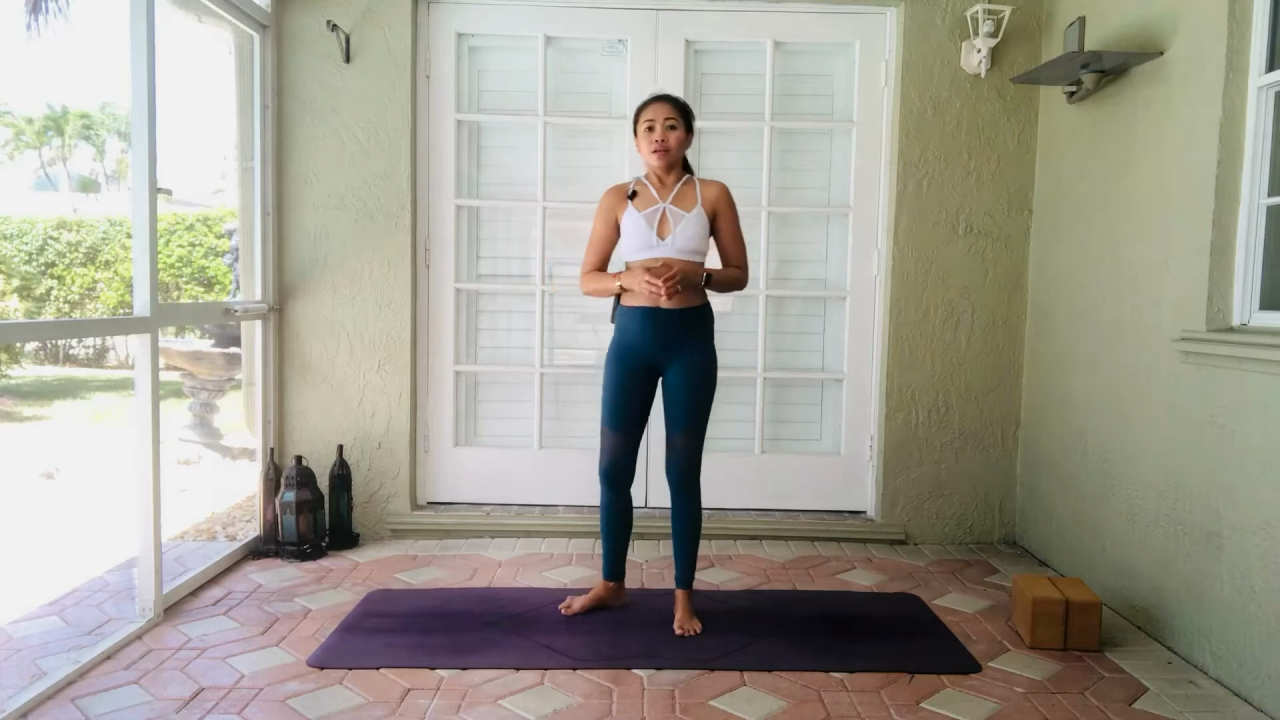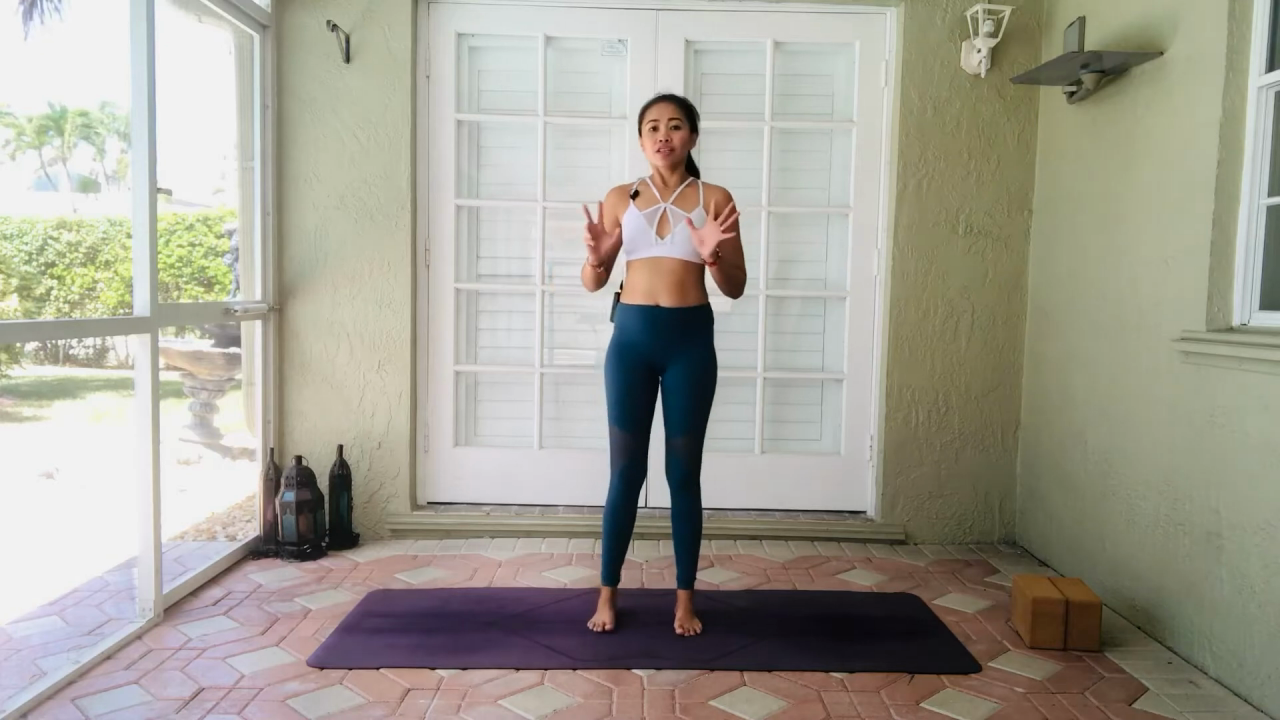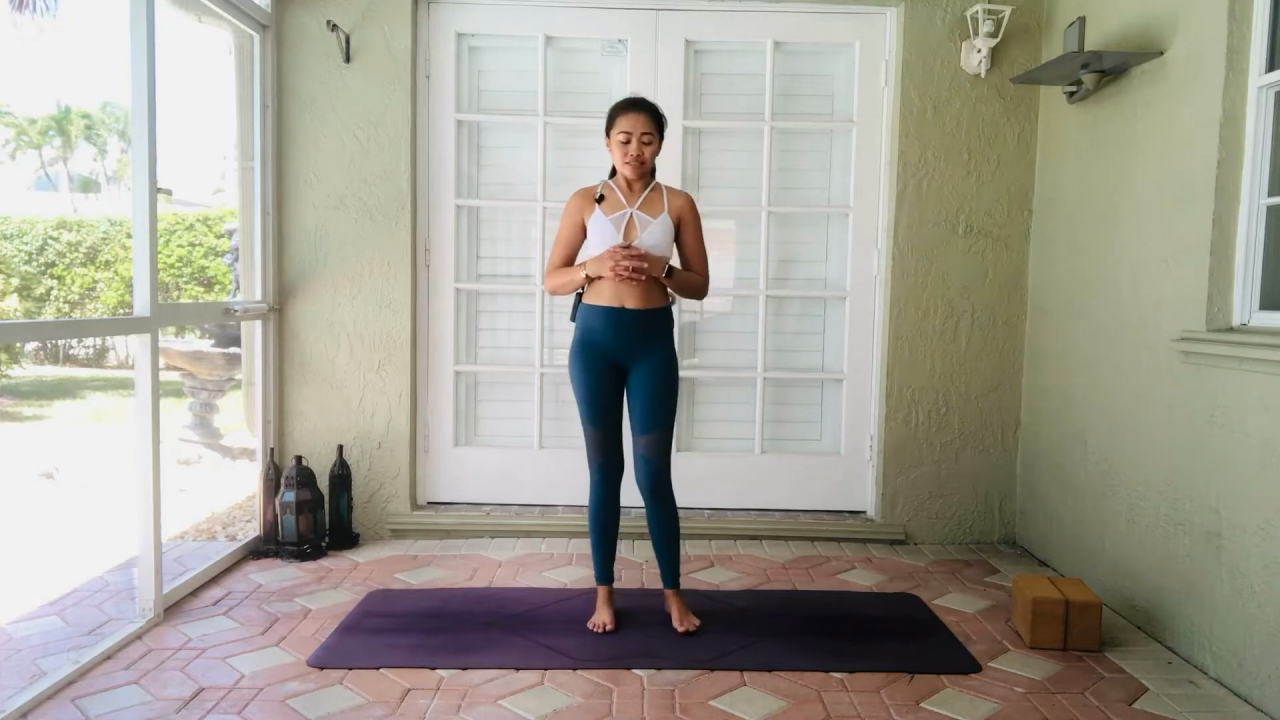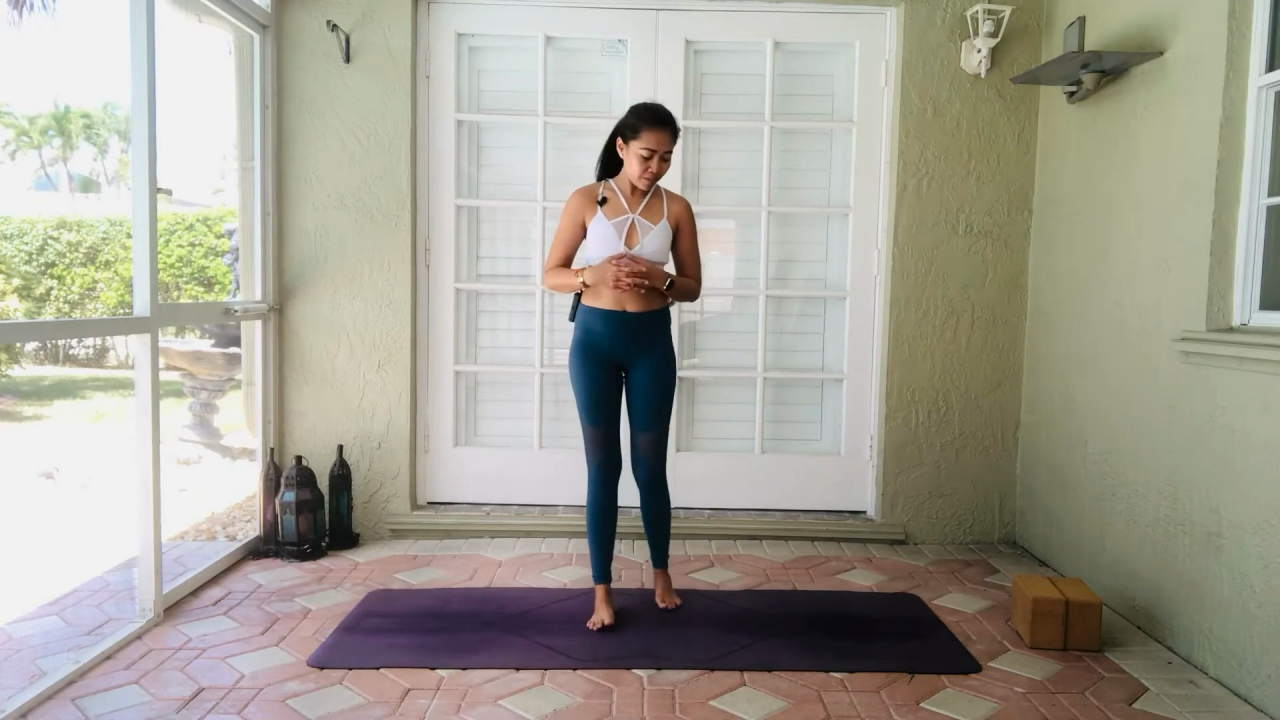
dt=0.5s
person 1, frame 1
left shoulder: (713, 195)
right shoulder: (617, 199)
left elbow: (739, 275)
right elbow: (587, 279)
left wrist: (695, 275)
right wrist: (629, 280)
left hip: (691, 337)
right hip: (632, 335)
left knee: (683, 471)
right knee: (613, 468)
left ankle: (683, 596)
right ankle: (611, 583)
person 1, frame 2
left shoulder: (715, 200)
right shoulder: (619, 198)
left elbow: (735, 288)
right elbow: (593, 283)
left wrist: (713, 256)
right wrist: (595, 257)
left hip: (690, 337)
right hip: (631, 335)
left knee: (683, 473)
right knee: (625, 470)
left ankle: (684, 596)
right ankle: (607, 592)
person 1, frame 3
left shoulder: (678, 204)
right shoulder: (584, 201)
left elbow: (700, 285)
right elbow: (551, 280)
left wrist: (660, 269)
right wrist: (593, 267)
left hip: (653, 339)
right hip: (595, 338)
left knee: (653, 473)
right knee: (604, 470)
left ankle: (673, 593)
right ankle: (604, 594)
person 1, frame 4
left shoulder: (677, 208)
right shoulder: (585, 200)
left elbow: (693, 286)
right elbow: (551, 274)
left wrist: (660, 279)
right wrist: (591, 275)
left hip: (652, 340)
right hip: (595, 338)
left knee: (649, 467)
right knee: (602, 468)
left ankle: (660, 572)
right ankle: (602, 592)
